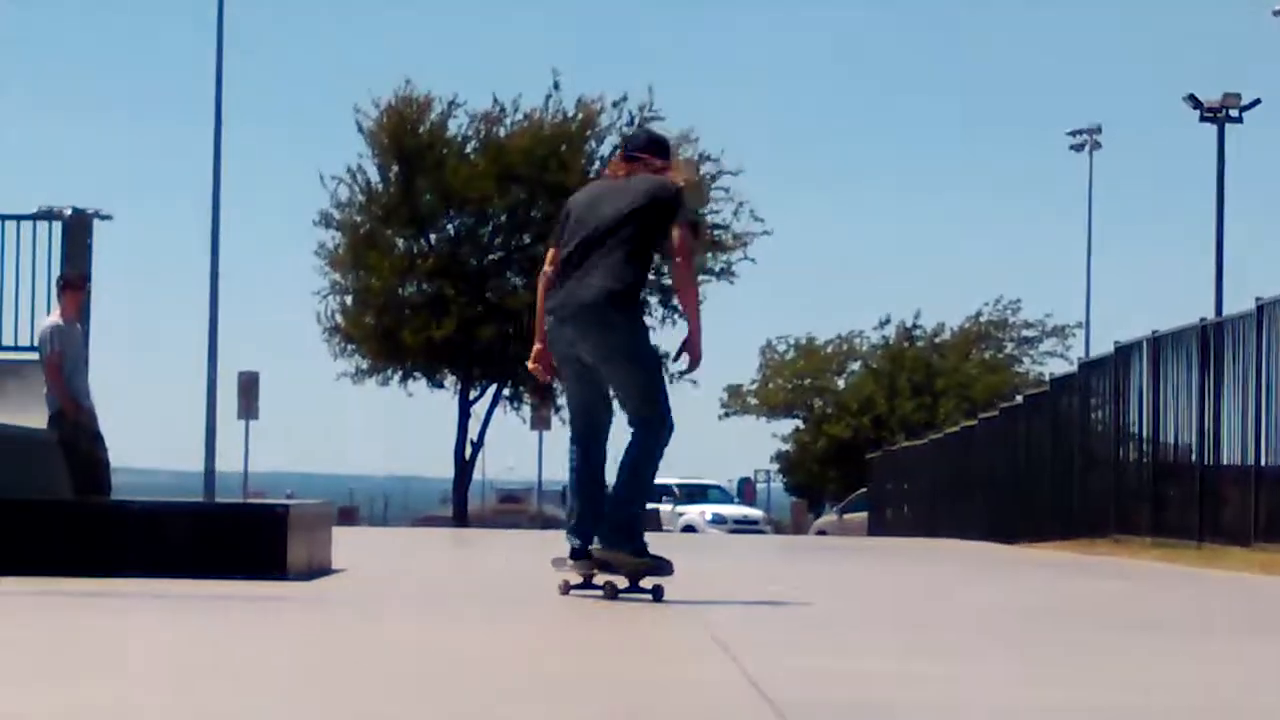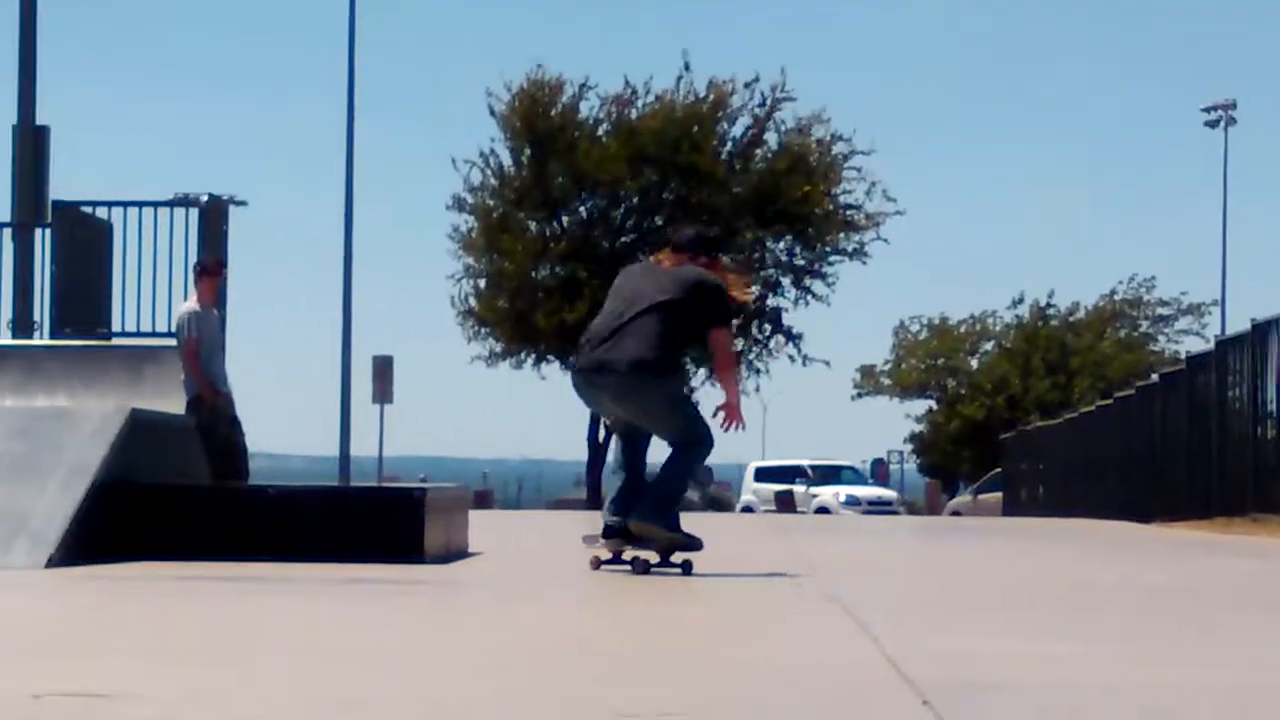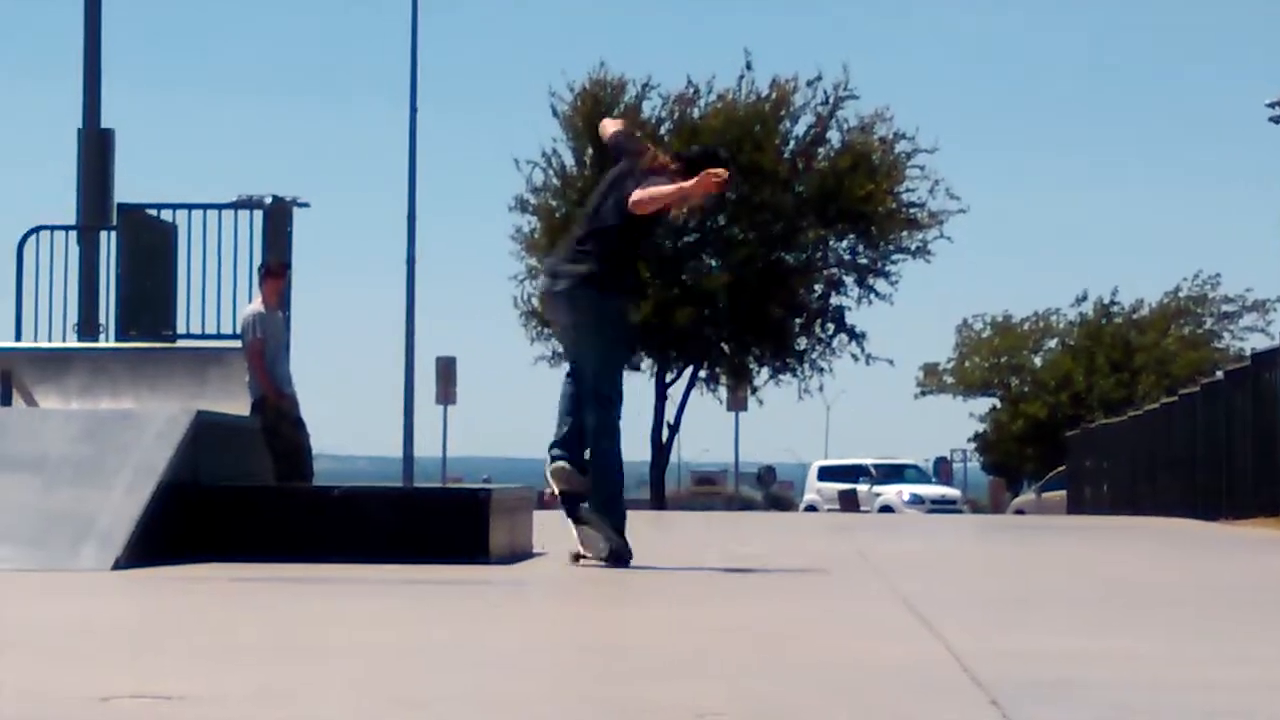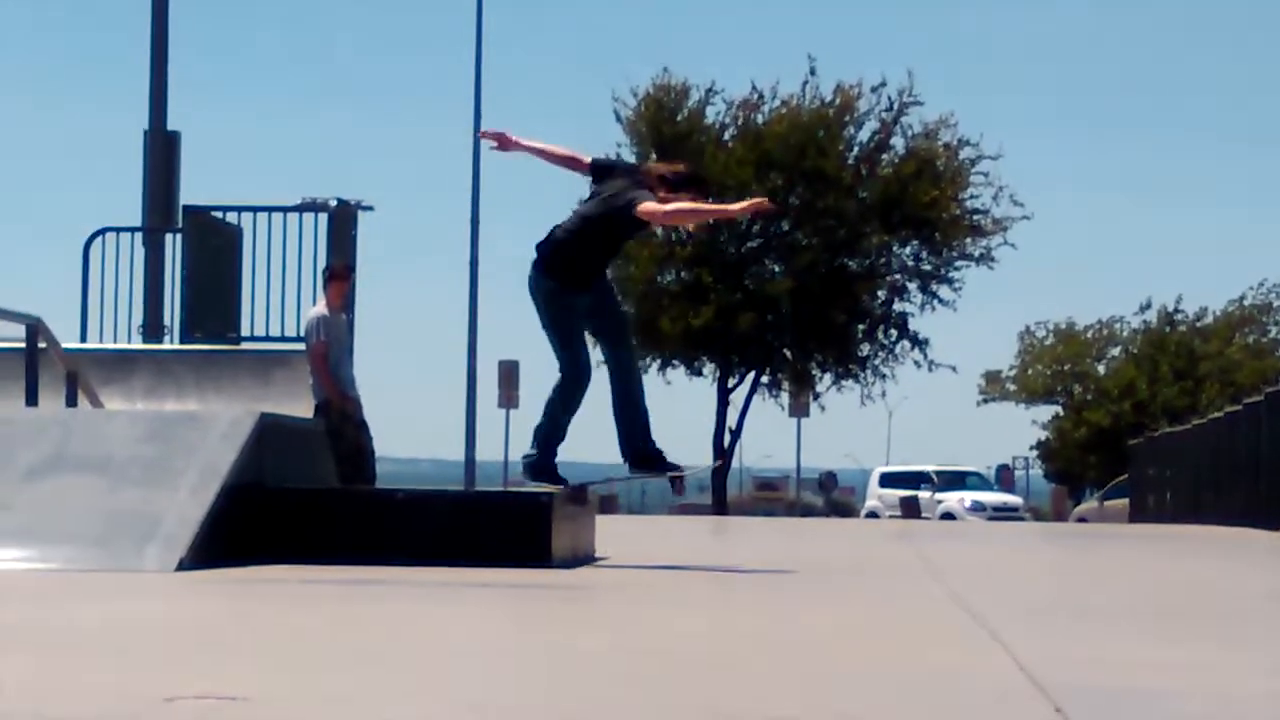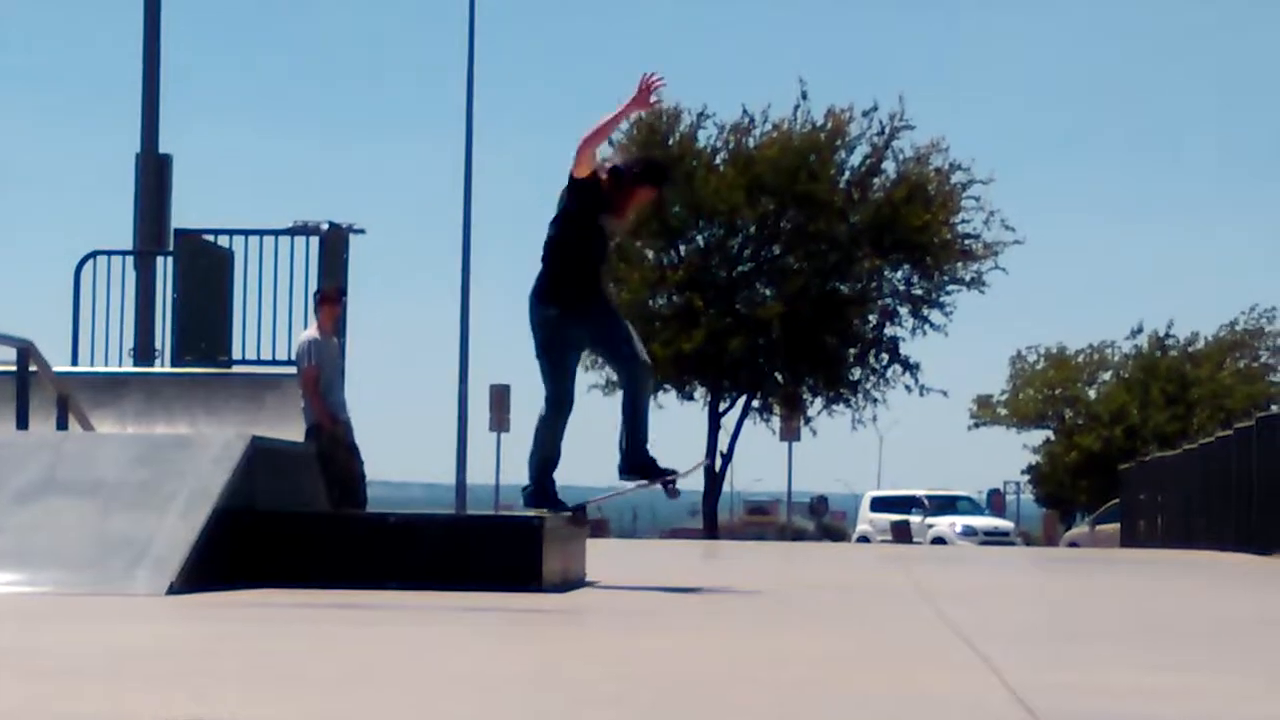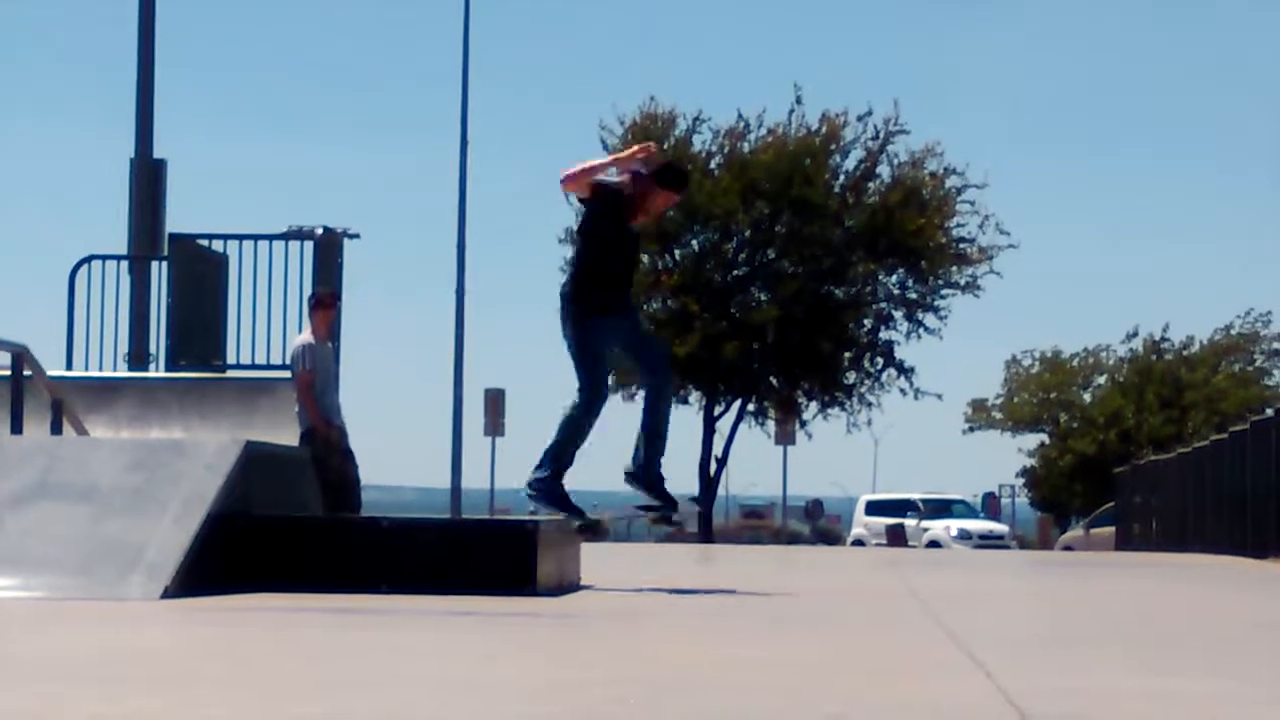
dt=0.4s
person 1, frame 1
left shoulder: (584, 194)
right shoulder: (666, 190)
left elbow: (549, 270)
right elbow: (681, 260)
left wrist: (542, 341)
right wrist: (694, 332)
left hip: (560, 318)
right hip: (609, 315)
left knee: (587, 432)
right knee: (653, 425)
left ankle: (582, 542)
right ankle: (619, 536)
person 1, frame 2
left shoulder: (632, 272)
right shoulder: (708, 285)
right elbow: (724, 361)
left wrist: (611, 406)
right wrist: (732, 402)
left hip: (584, 374)
right hip: (639, 376)
left knee: (632, 431)
right knee: (695, 441)
left ankle: (617, 518)
right ankle: (653, 513)
person 1, frame 3
left shoulder: (631, 159)
right shoulder: (654, 184)
left elbow: (609, 127)
right elbow: (638, 202)
right wrist: (690, 184)
left hip: (556, 285)
right hip: (591, 289)
left knee: (583, 373)
right knee: (604, 400)
left ankle: (564, 454)
right ankle: (606, 510)
person 1, frame 4
left shoulder: (627, 176)
right shoulder: (630, 196)
left elbow: (570, 159)
right elbow: (663, 212)
left wrist: (518, 144)
right wrist: (729, 211)
left hip: (590, 278)
right hip: (554, 281)
left knee: (624, 360)
right knee: (577, 373)
left ankle: (640, 454)
right ankle: (539, 461)
person 1, frame 5
left shoulder: (613, 210)
right shoulder: (587, 193)
right elbow: (584, 151)
right wrist: (631, 108)
left hip: (592, 304)
right hip: (554, 309)
left knee: (638, 370)
right knee: (559, 401)
left ankle: (635, 460)
right ankle: (539, 488)
person 1, frame 6
left shoulder: (640, 208)
right shoulder: (612, 198)
right elbow: (570, 180)
right wrist: (621, 158)
left hip: (618, 310)
right hip: (583, 309)
left knee: (661, 381)
right knee: (593, 395)
left ankle: (645, 470)
right ankle: (545, 480)
person 2, frame 1
left shoulder: (76, 327)
right shoulder: (52, 328)
right elbow: (52, 374)
left wrist: (87, 408)
right wrist: (71, 410)
left hip: (82, 410)
right hip: (66, 413)
left knee: (98, 467)
right knee: (74, 472)
person 2, frame 2
left shoulder: (213, 313)
right shoulder: (190, 313)
right elbow: (190, 358)
left wrist: (223, 393)
right wrist: (210, 395)
left hip: (220, 396)
right hip: (203, 398)
left knee: (235, 453)
right knee: (211, 456)
person 2, frame 3
left shoulder: (278, 314)
right shoulder: (254, 315)
right elbow: (255, 360)
left wrist: (288, 394)
right wrist: (274, 397)
left hip: (284, 397)
right hip: (268, 400)
left knee: (300, 454)
right knee: (277, 458)
person 2, frame 4
left shoulder: (342, 317)
right shoulder: (318, 317)
right elbow: (318, 363)
left wrist: (352, 397)
right wrist: (338, 400)
left hip: (348, 400)
right hip: (332, 403)
left knee: (363, 456)
right knee: (341, 460)
person 2, frame 5
left shoulder: (333, 340)
right shoulder: (310, 341)
right elbow: (309, 387)
left wrist: (342, 422)
right wrist: (329, 424)
left hip: (339, 424)
right hip: (323, 427)
left knee: (354, 481)
right knee: (331, 485)
person 2, frame 6
left shoulder: (328, 345)
right shoulder: (304, 346)
right elbow: (304, 392)
left wrist: (337, 426)
right wrist: (323, 429)
left hip: (334, 428)
right hip: (317, 431)
left knee: (348, 485)
right knee: (326, 489)
